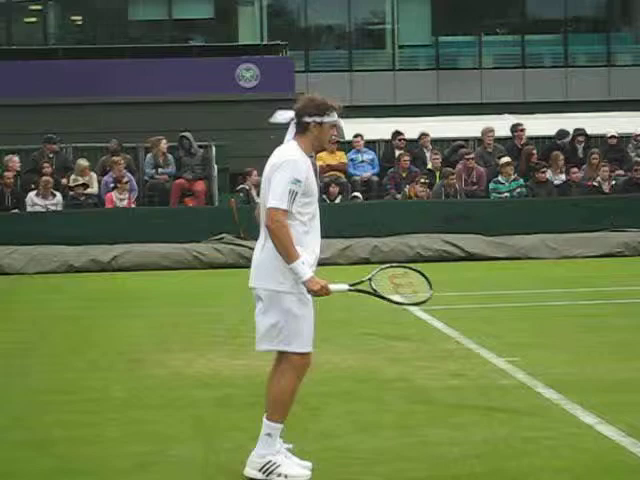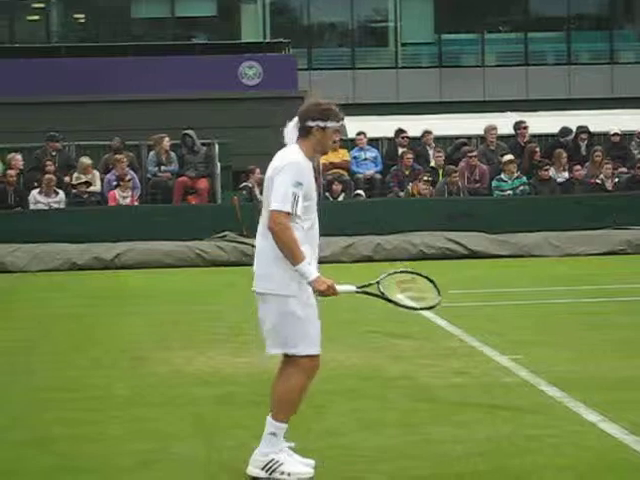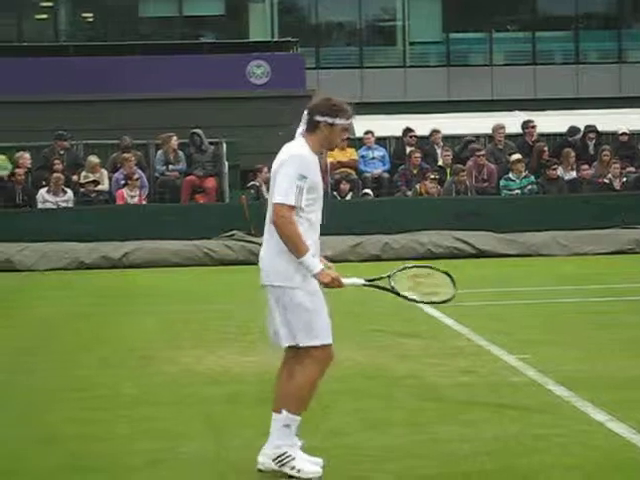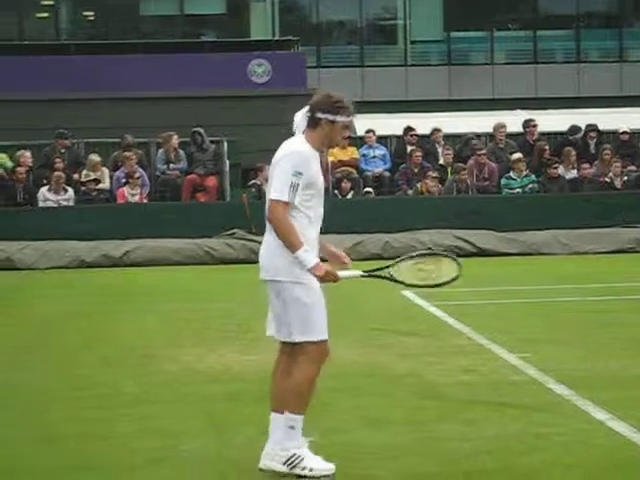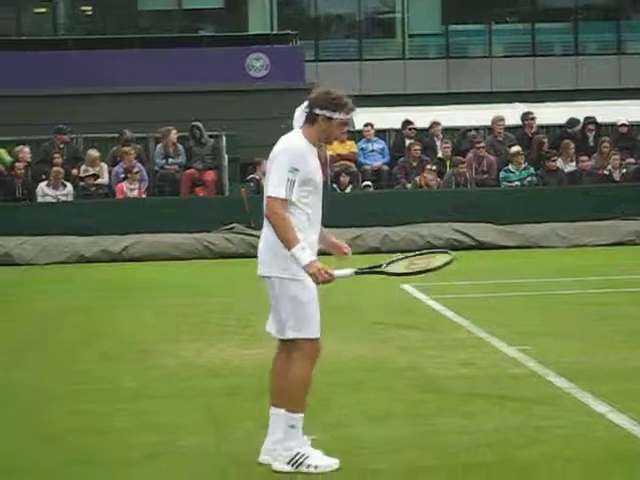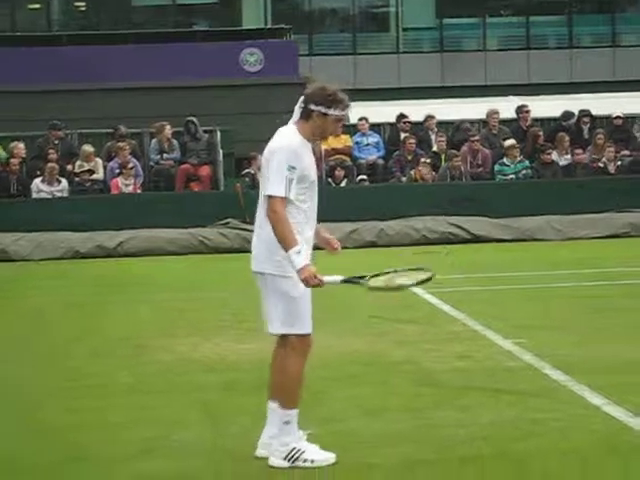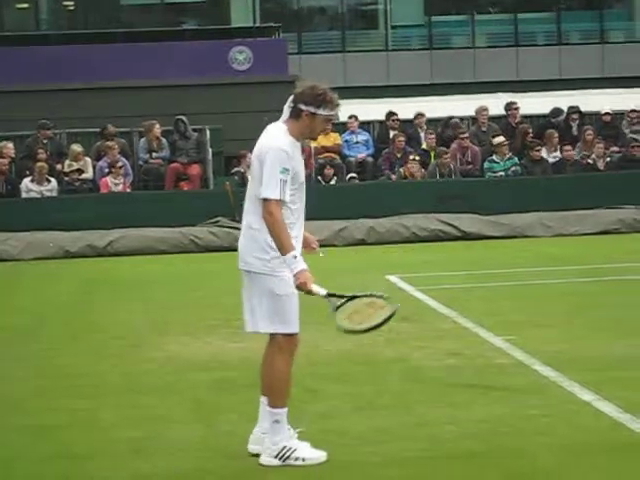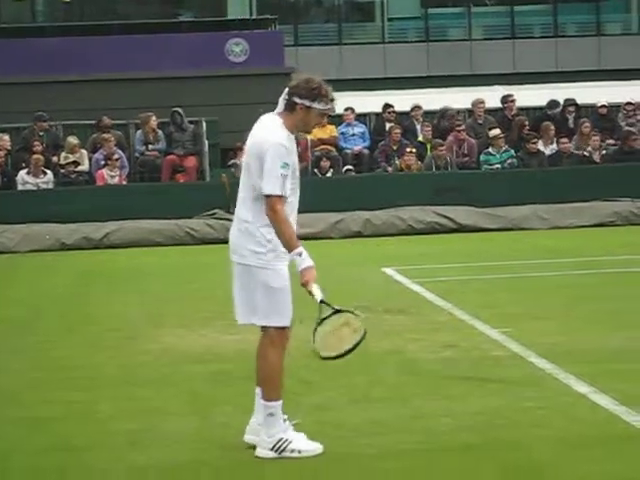
dt=0.1s
person 1, frame 1
left shoulder: (295, 158)
right shoulder: (292, 161)
right elbow: (274, 222)
right wrist: (304, 273)
left hip: (283, 276)
right hip: (284, 278)
left knee: (289, 359)
right knee: (296, 360)
person 1, frame 2
left shoulder: (296, 161)
right shoulder: (294, 164)
right elbow: (277, 224)
left wrist: (305, 272)
right wrist: (310, 273)
left hip: (285, 279)
right hip: (285, 280)
left knee: (295, 361)
right knee: (305, 362)
left ankle: (272, 449)
person 1, frame 3
left shoulder: (306, 156)
right shoulder: (298, 157)
right elbow: (280, 217)
left wrist: (315, 262)
right wrist: (316, 266)
left hip: (292, 270)
right hip: (292, 273)
left knee: (298, 353)
right knee: (319, 354)
left ankle: (278, 444)
right ankle: (280, 444)
person 1, frame 4
left shoulder: (307, 153)
right shoulder: (296, 154)
right elbow: (275, 213)
left wrist: (325, 249)
right wrist: (310, 260)
left hip: (291, 267)
right hip: (291, 268)
left knee: (292, 349)
right knee: (314, 350)
left ankle: (279, 446)
right ankle: (289, 445)
person 1, frame 5
left shoulder: (304, 147)
right shoulder: (293, 150)
right elbow: (274, 209)
left wrist: (325, 240)
right wrist: (304, 258)
left hip: (292, 260)
right hip: (288, 262)
left knee: (289, 346)
right knee: (306, 347)
left ankle: (278, 440)
right ankle: (290, 447)
person 1, frame 6
left shoulder: (298, 142)
right shoulder: (288, 147)
right elbow: (274, 209)
left wrist: (317, 234)
right wrist: (299, 260)
left hip: (285, 257)
right hip: (282, 259)
left knee: (287, 341)
right knee: (297, 343)
left ankle: (274, 434)
right ankle: (286, 442)
person 1, frame 7
left shoulder: (281, 134)
right shoulder: (280, 148)
right elbow: (271, 212)
left wrist: (298, 234)
right wrist: (297, 265)
left hip: (267, 253)
right hip: (270, 257)
left knee: (278, 341)
right knee: (284, 341)
left ankle: (266, 431)
right ankle: (278, 441)
person 1, frame 8
left shoulder: (271, 124)
right shoulder: (276, 142)
right elbow: (275, 208)
right wrist: (303, 260)
left hip: (258, 244)
right hip: (264, 249)
left knee: (272, 333)
right knee: (276, 334)
left ankle: (262, 422)
right ankle: (273, 433)
